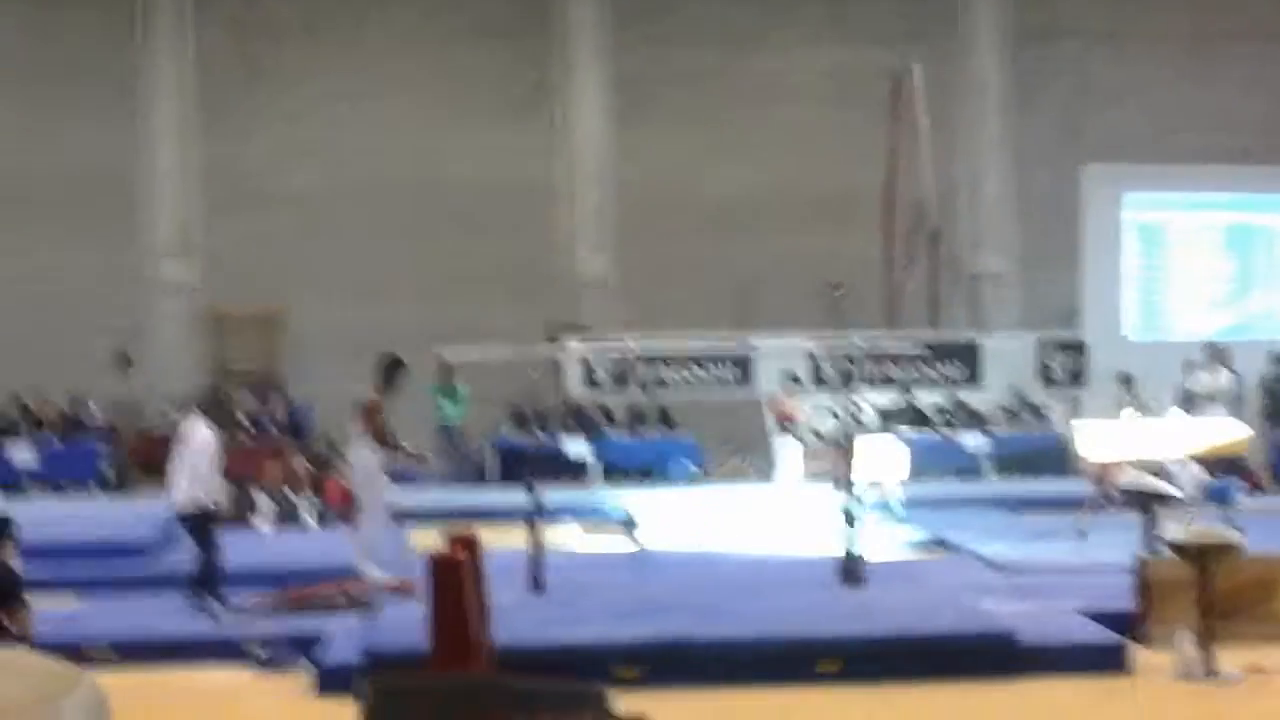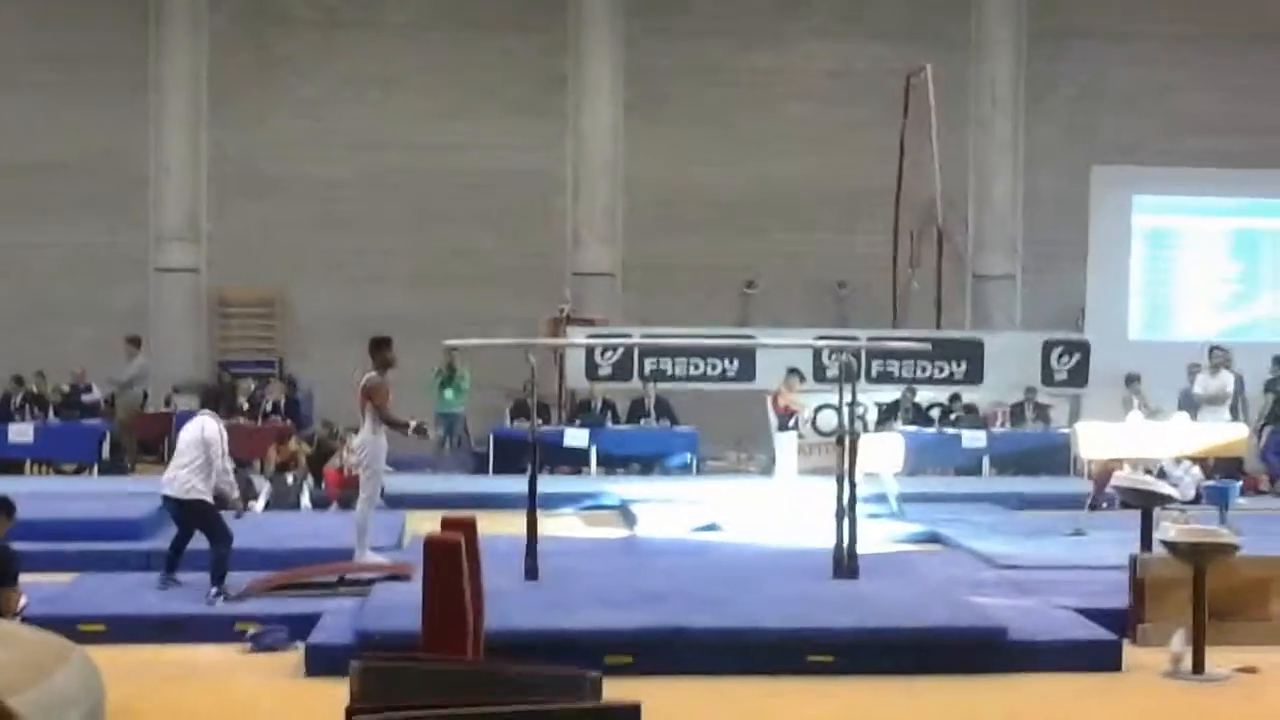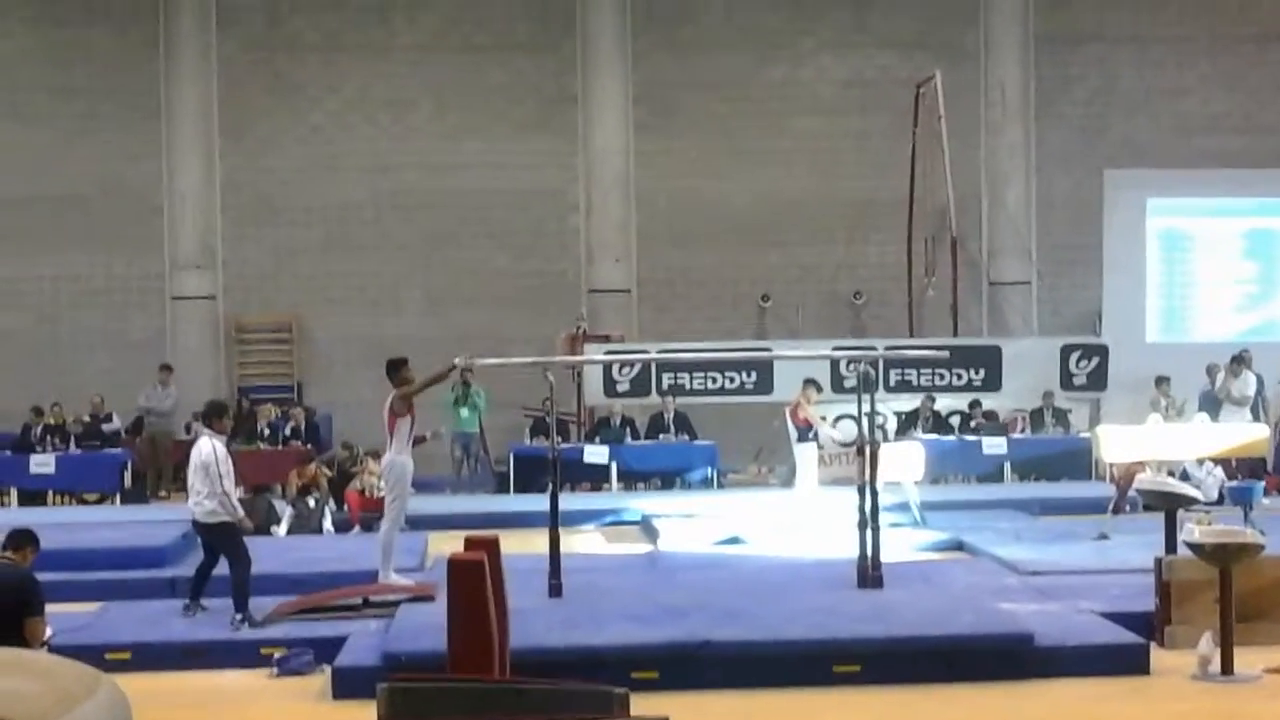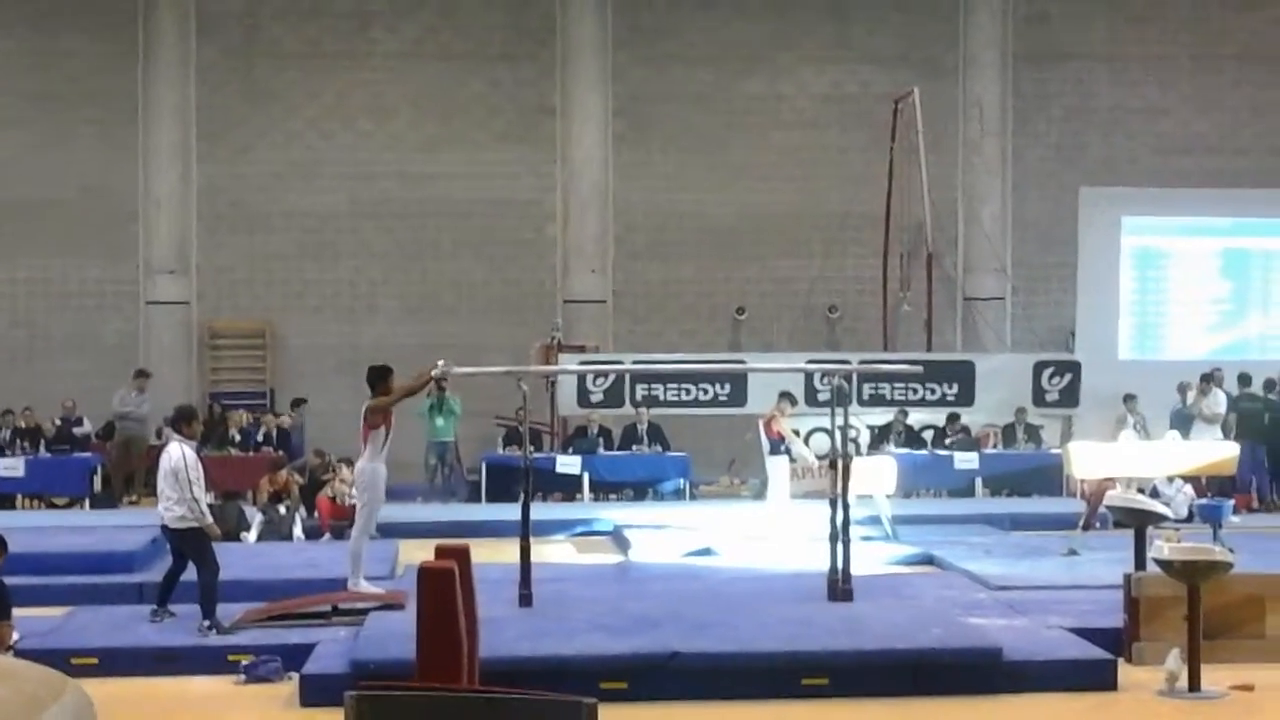
dt=0.7s
person 1, frame 1
left shoulder: (379, 400)
right shoulder: (373, 402)
left elbow: (384, 434)
right elbow: (381, 437)
left wrist: (401, 448)
right wrist: (405, 450)
left hip: (369, 458)
right hip: (366, 459)
left knee: (369, 512)
right knee: (376, 511)
left ankle: (366, 561)
right ankle: (367, 563)
person 1, frame 2
left shoulder: (376, 380)
right shoulder: (376, 382)
left elbow: (384, 417)
right elbow: (384, 416)
left wrist: (409, 429)
right wrist: (411, 425)
left hip: (374, 441)
right hip: (371, 442)
left knee: (369, 498)
right knee: (367, 498)
left ankle: (363, 550)
right ankle: (361, 552)
person 1, frame 3
left shoulder: (398, 400)
right shoulder: (401, 396)
right elbow: (430, 381)
left wrist: (427, 437)
right wrist: (455, 365)
left hip: (398, 461)
right hip: (398, 462)
left knee: (393, 519)
right knee: (393, 519)
left ankle: (386, 571)
right ankle: (386, 573)
person 1, frame 4
left shoulder: (381, 404)
right shoulder: (376, 407)
left elbow: (406, 389)
right elbow: (408, 391)
left wrist: (433, 370)
right wrist: (433, 375)
left hip: (374, 468)
right hip: (370, 469)
left knee: (364, 527)
right knee: (363, 527)
left ankle: (356, 578)
right ankle: (355, 580)
person 2, frame 1
left shoulder: (194, 428)
right shoulder: (203, 433)
right elbow: (204, 471)
left wrist: (216, 500)
right wrist: (219, 501)
left hip: (187, 499)
right hip: (193, 502)
left knee: (207, 545)
right knee: (209, 548)
left ankle: (200, 591)
right ankle: (212, 597)
person 2, frame 2
left shoulder: (191, 424)
right shoulder: (214, 427)
right elbow: (222, 467)
left wrist: (222, 493)
right wrist: (234, 497)
left hip: (171, 491)
right hip: (191, 495)
left knee: (185, 531)
right knee: (222, 539)
left ankle: (167, 575)
right ankle: (216, 589)
person 2, frame 3
left shoulder: (200, 445)
right shoulder: (215, 448)
right elbow: (222, 489)
left wrist: (235, 515)
right wrist: (241, 516)
left hip: (202, 515)
right hip: (217, 517)
left knee: (210, 558)
right knee: (241, 562)
left ankle: (192, 603)
right ankle: (241, 616)
person 2, frame 4
left shoulder: (169, 450)
right shoulder: (185, 454)
right elbow: (192, 495)
left wrist: (204, 521)
right wrist: (209, 523)
left hip: (171, 520)
right hip: (186, 522)
left knee: (178, 564)
right knee: (209, 568)
left ankle: (160, 608)
right ankle: (208, 622)
